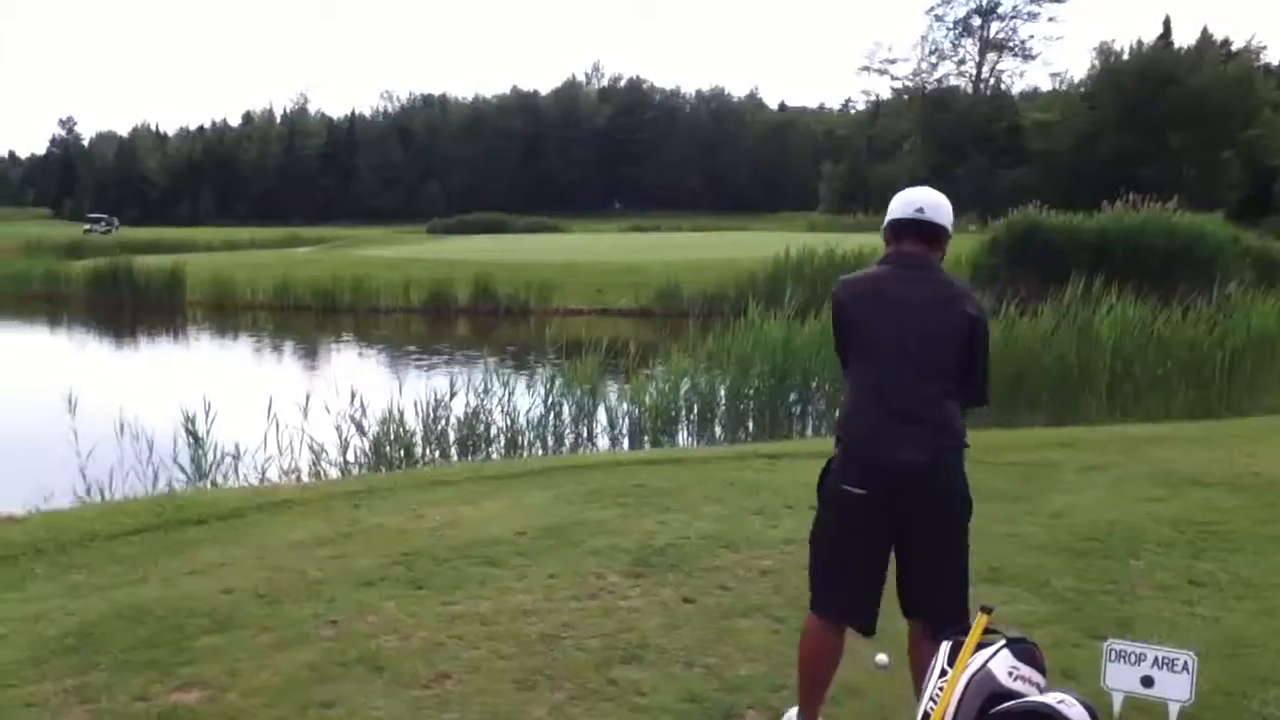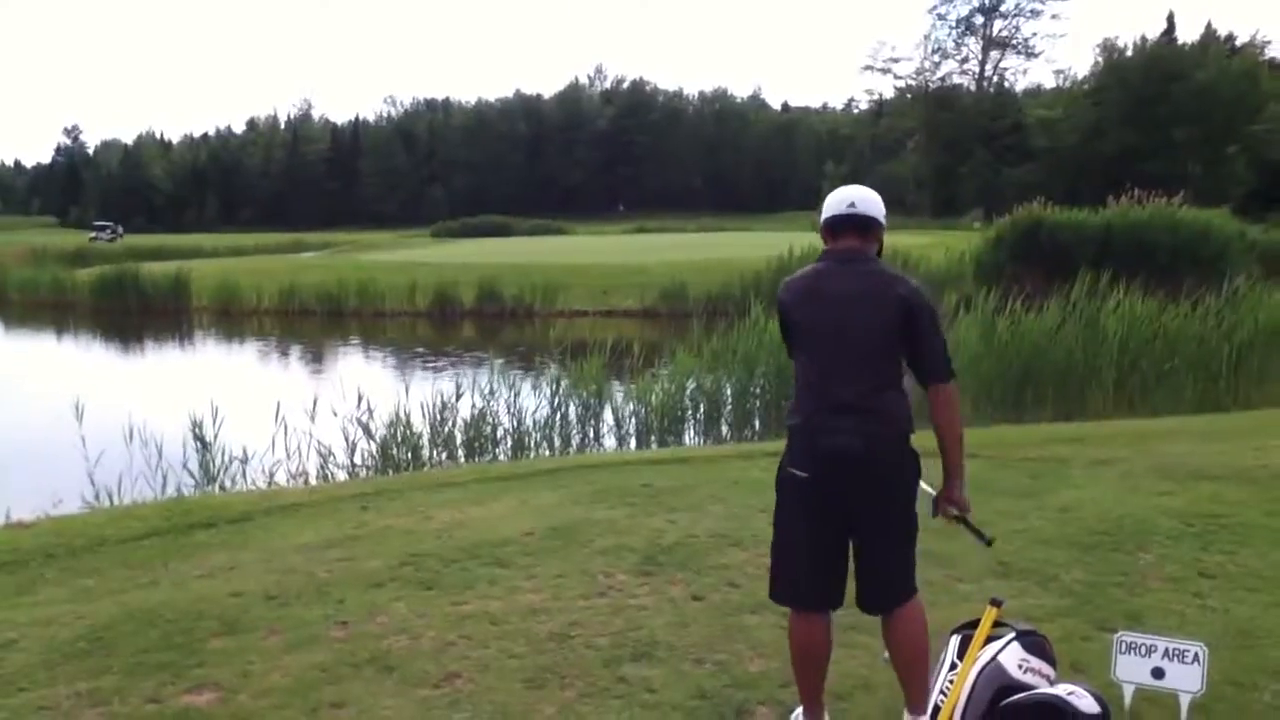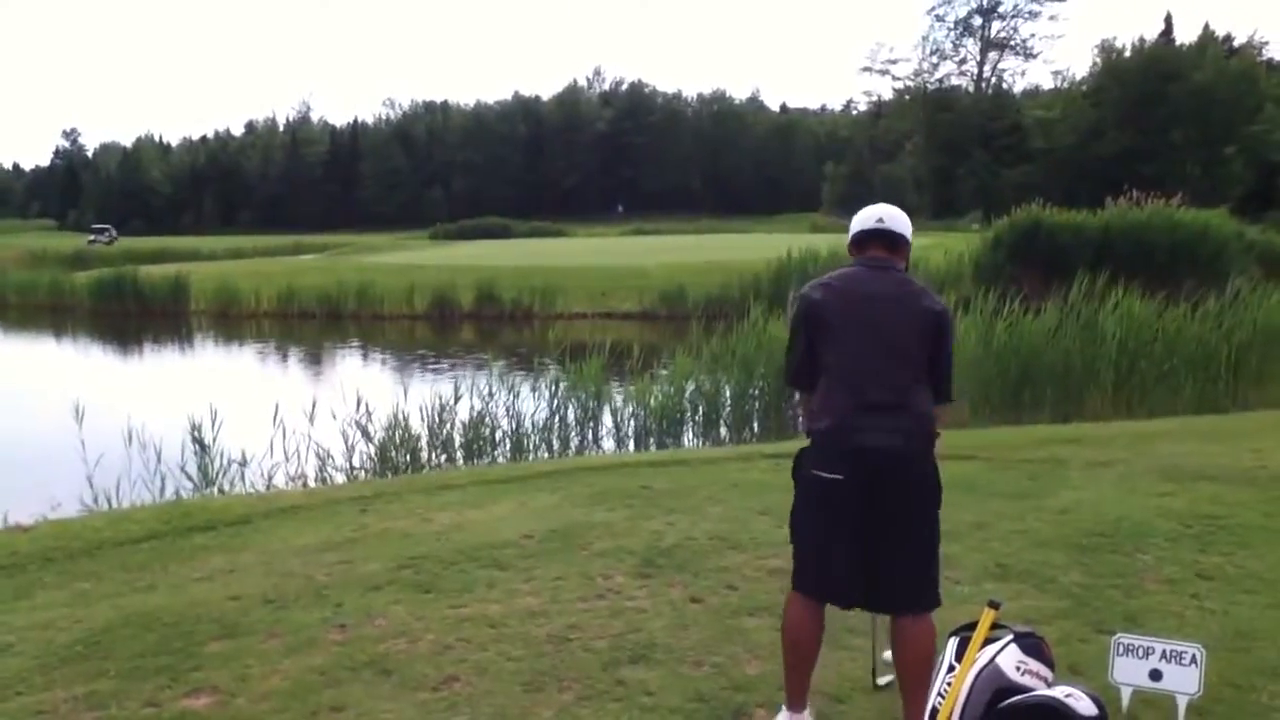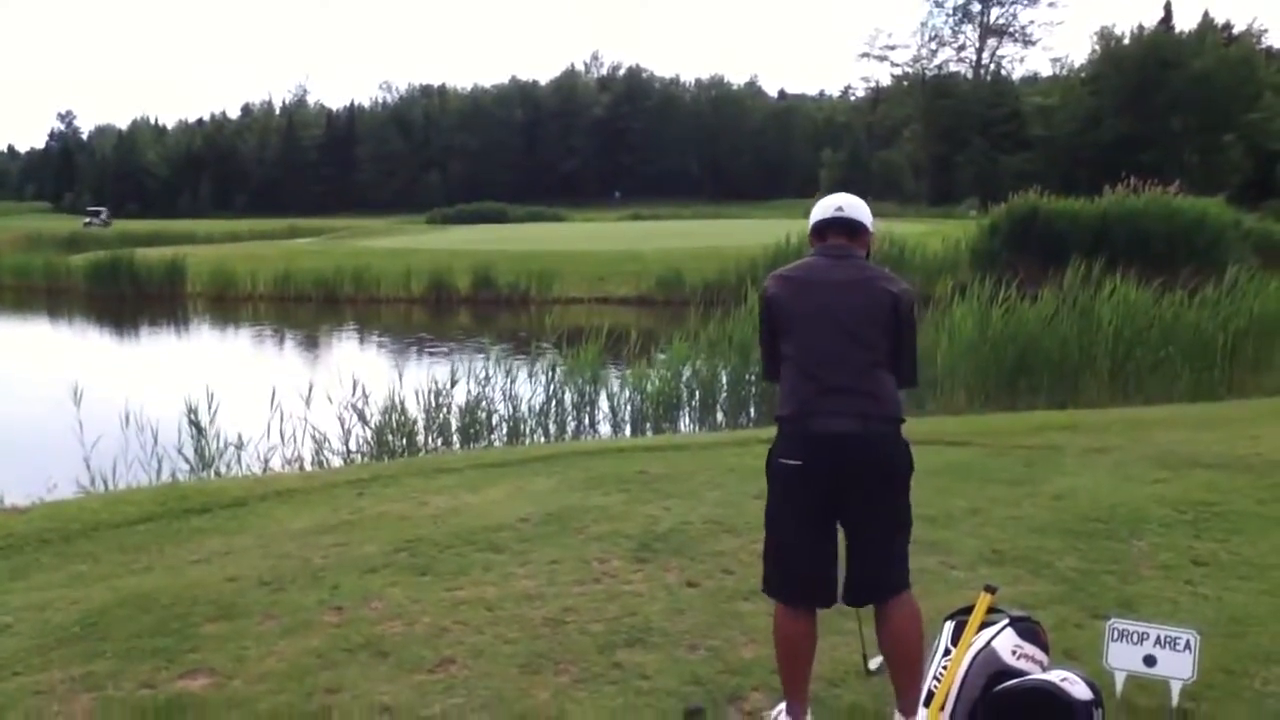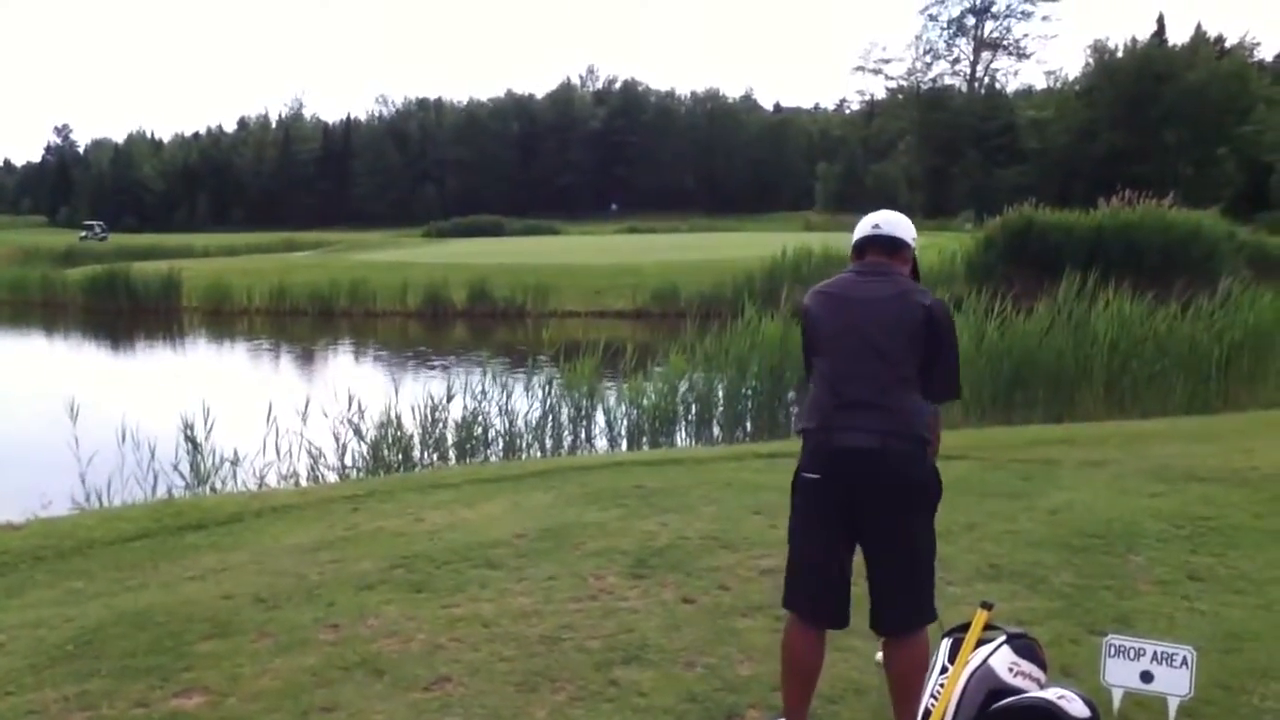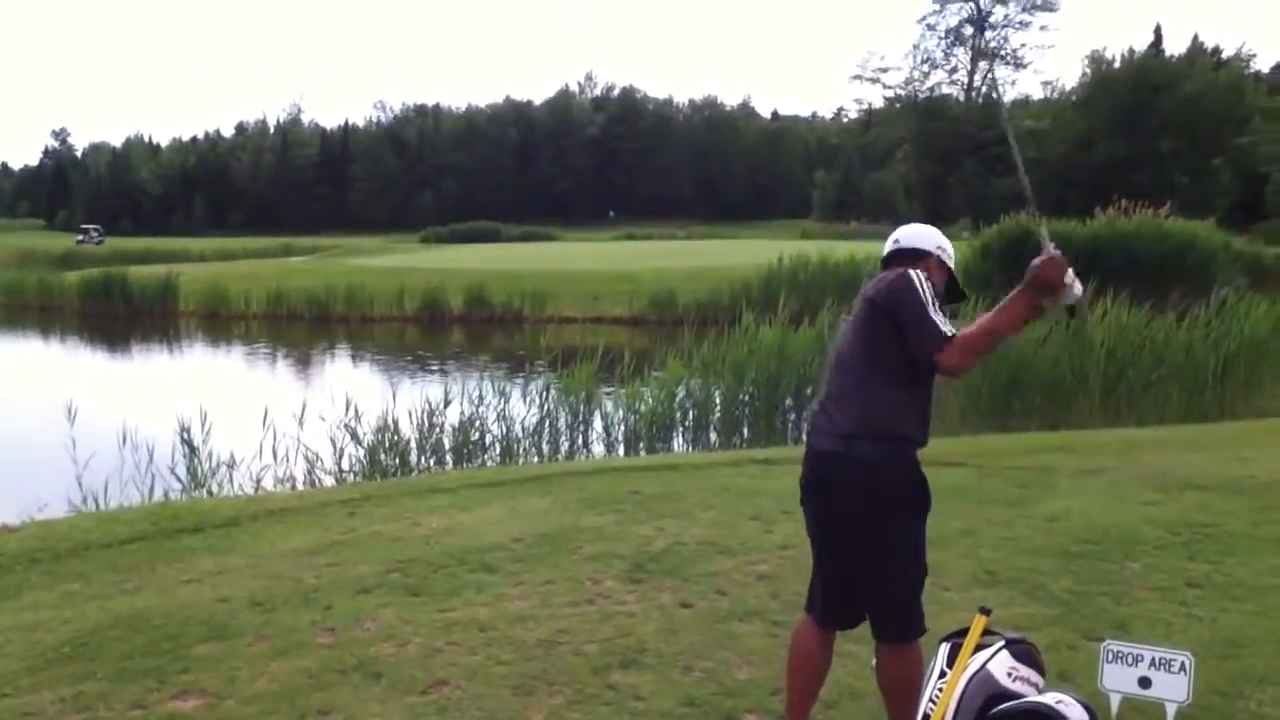
dt=0.5s
person 1, frame 1
left shoulder: (850, 293)
right shoulder: (965, 306)
right elbow: (970, 396)
left hip: (862, 467)
right hip: (938, 472)
left knee: (830, 608)
right knee: (935, 619)
person 1, frame 2
left shoulder: (792, 293)
right shoulder: (904, 293)
right elbow: (941, 388)
right wrist: (953, 477)
left hip: (811, 456)
right hip: (883, 457)
left knee: (807, 599)
right knee: (897, 594)
person 1, frame 3
left shoulder: (817, 295)
right shoulder: (930, 306)
left elbow: (804, 387)
right elbow: (936, 400)
left hip: (836, 456)
right hip: (909, 460)
left knee: (809, 590)
right knee: (912, 604)
person 1, frame 4
left shoulder: (779, 286)
right shoulder: (892, 290)
right elbow: (902, 377)
left hip: (803, 444)
right hip: (876, 444)
left knee: (794, 592)
right knee: (892, 587)
person 1, frame 5
left shoulder: (818, 300)
right shoulder: (928, 306)
right elbow: (934, 402)
right wrist: (918, 465)
left hip: (826, 460)
right hip: (900, 463)
left knee: (808, 608)
right knee: (905, 617)
person 1, frame 6
left shoulder: (873, 301)
right shoulder: (908, 284)
left elbow: (966, 344)
right elbow: (952, 358)
left wrist: (1032, 296)
right wrist: (1029, 293)
left hip: (826, 466)
right hip: (877, 471)
left knee: (824, 609)
right knee: (897, 624)
